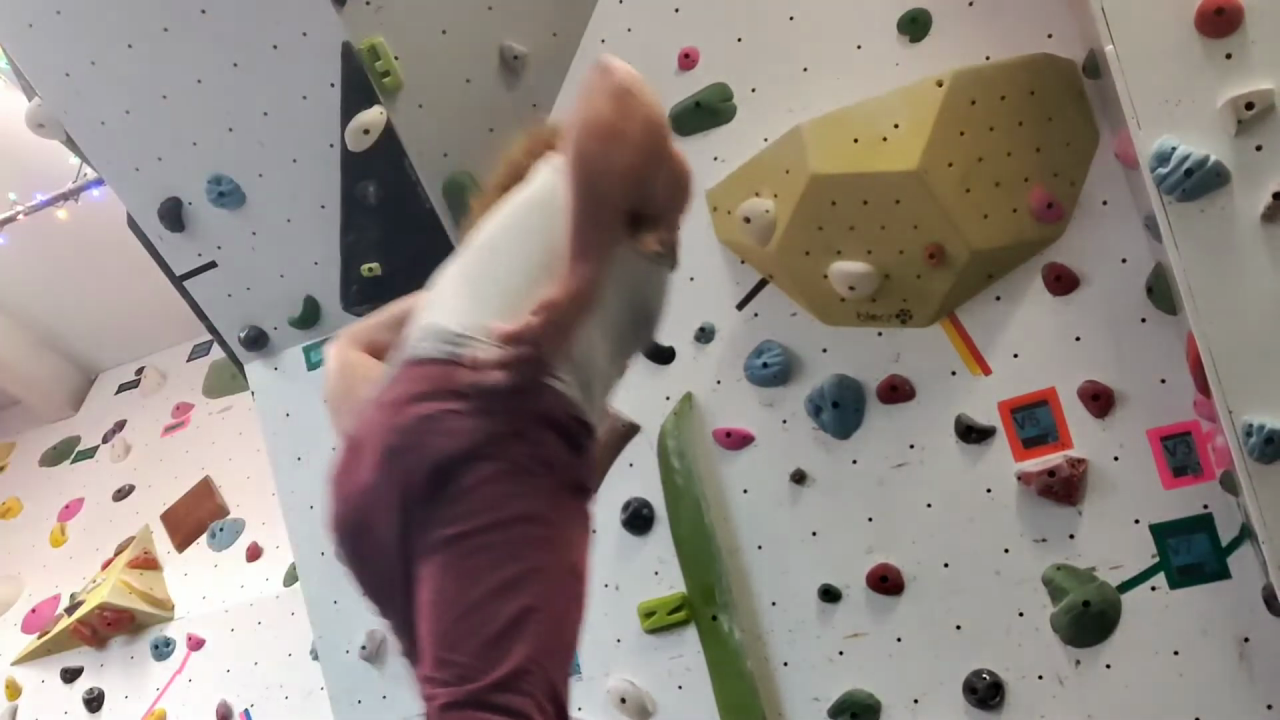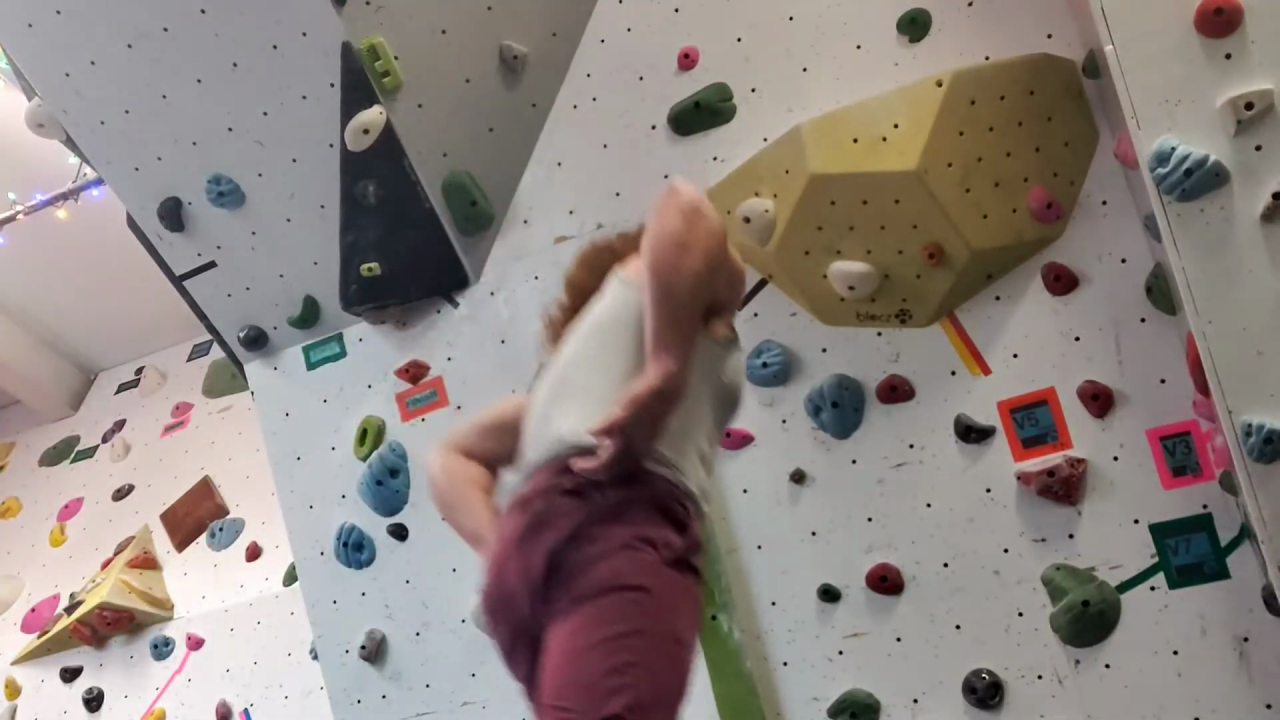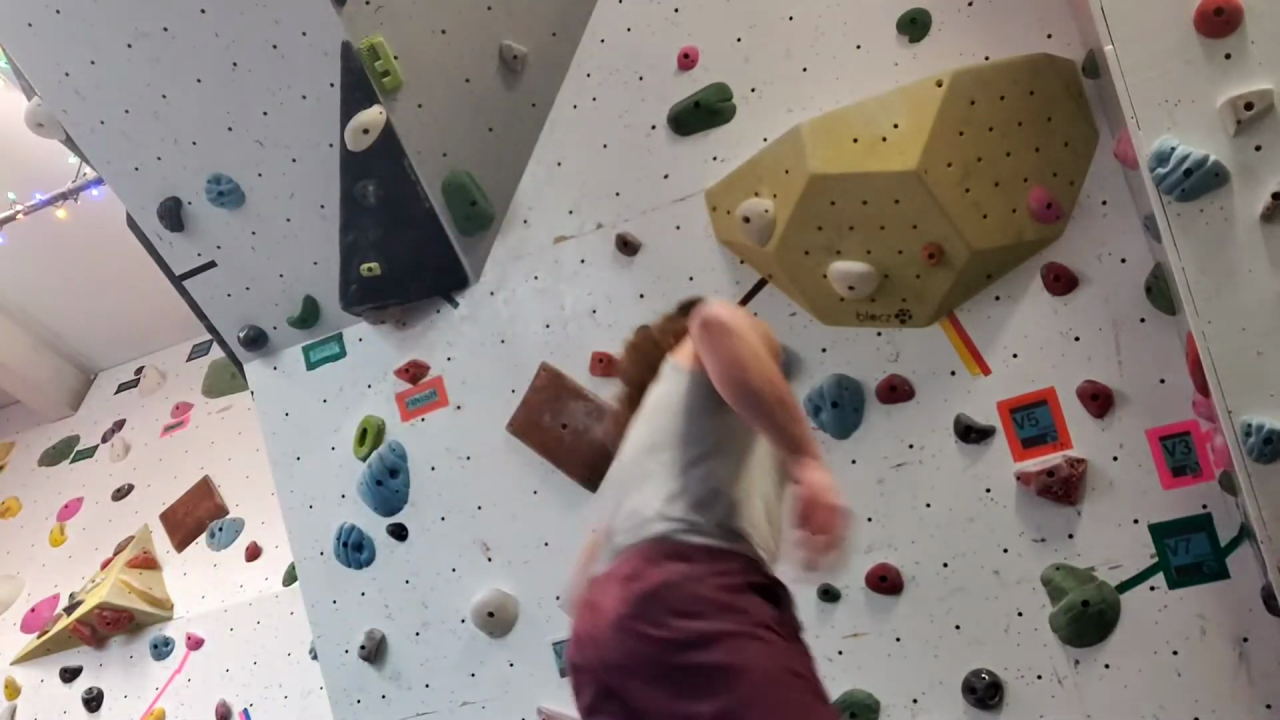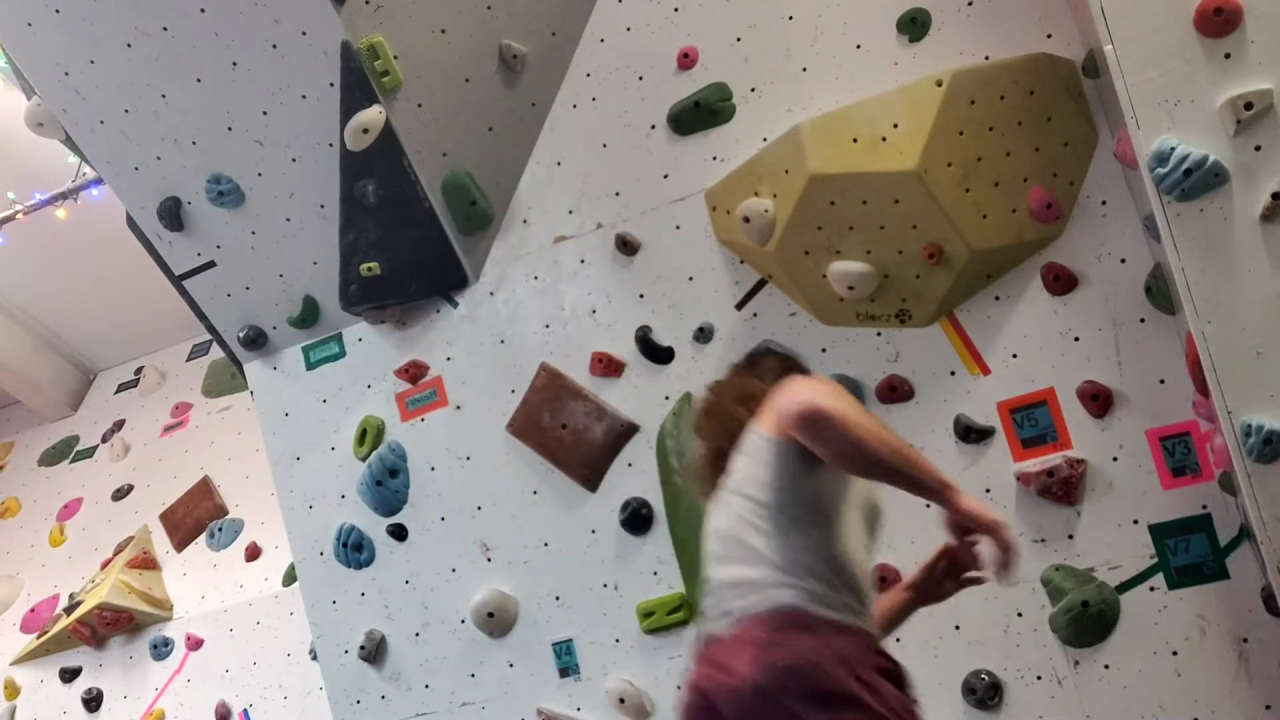
dt=0.3s
person 1, frame 1
right shoulder: (647, 187)
left elbow: (351, 349)
right elbow: (618, 89)
left wrist: (379, 438)
right wrist: (575, 282)
right hip: (496, 440)
person 1, frame 2
left shoulder: (584, 345)
right shoulder: (702, 276)
left elbow: (452, 459)
right elbow: (685, 205)
left wrist: (505, 552)
right wrist: (665, 371)
left hip: (530, 546)
right hip: (616, 527)
person 1, frame 3
left shoulder: (659, 424)
right shoulder: (721, 356)
left elbow: (584, 588)
right elbow: (716, 319)
right wrist: (808, 462)
right hip: (698, 595)
person 1, frame 4
left shoulder: (732, 488)
right shoulder: (789, 398)
right elbow: (814, 406)
left wrist: (909, 596)
right wrist: (952, 498)
right hip: (798, 667)
